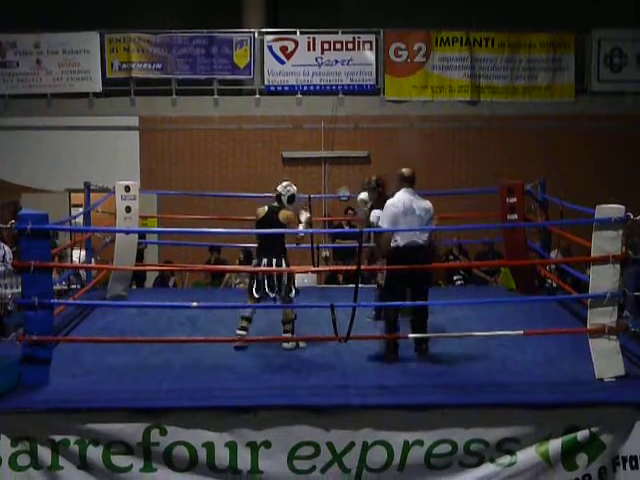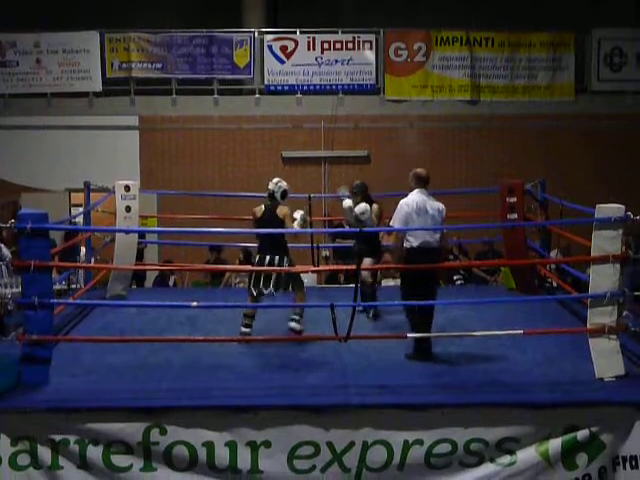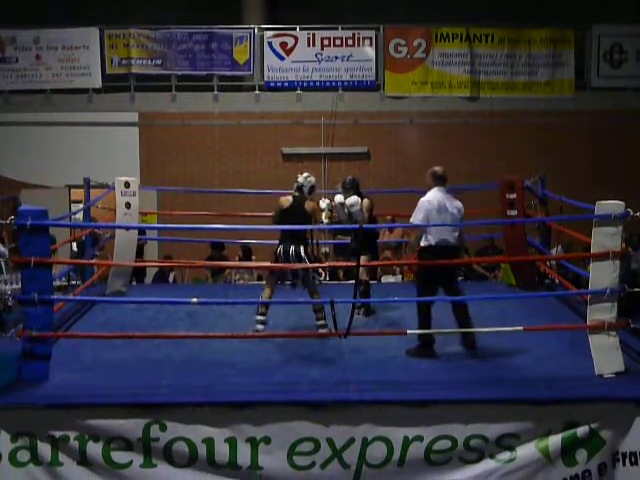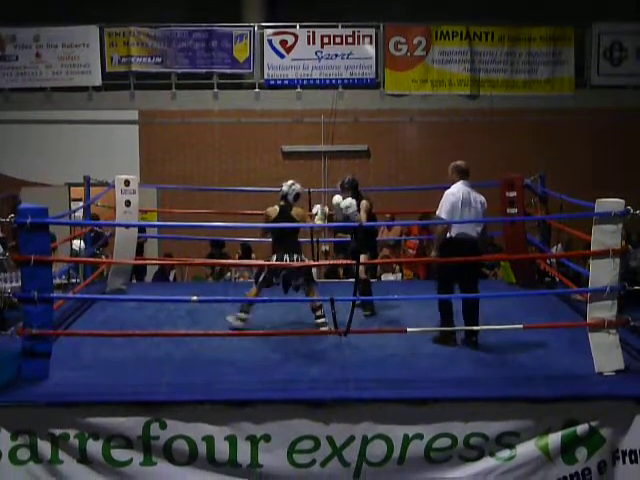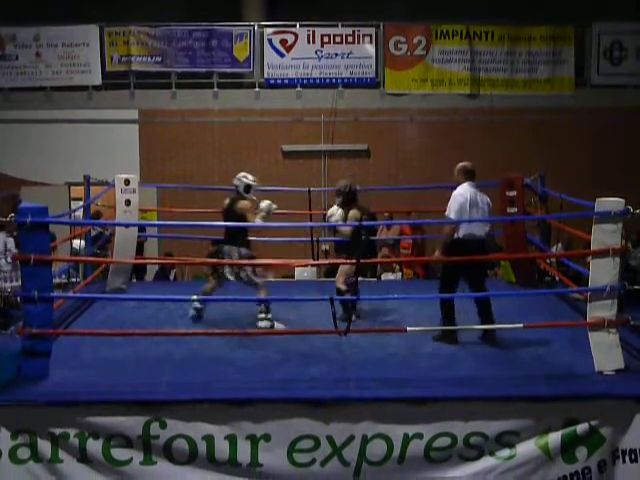
dt=0.5s
person 1, frame 1
left shoulder: (393, 203)
right shoulder: (426, 205)
left elbow: (386, 235)
right elbow: (432, 236)
left wrist: (383, 256)
right wrist: (431, 258)
left hip: (400, 254)
right hip: (422, 253)
left knee: (392, 301)
right knee: (420, 300)
left ankle: (391, 347)
right ankle: (421, 344)
person 1, frame 2
left shoulder: (406, 203)
right shoulder: (439, 206)
left elbow: (399, 236)
right elbow: (442, 237)
left wrist: (398, 258)
right wrist: (440, 257)
left hip: (414, 254)
right hip: (433, 255)
left knee: (410, 302)
right knee: (427, 301)
left ankle: (422, 346)
right ankle: (425, 342)
person 1, frame 3
left shoulder: (426, 201)
right shoulder: (456, 203)
left elbow: (418, 233)
right elbow: (460, 233)
right wrist: (458, 254)
left hip: (431, 253)
right hip: (451, 252)
left knee: (425, 300)
right knee: (456, 295)
left ankle: (425, 345)
right ankle: (468, 337)
person 1, frame 4
left shoulder: (451, 193)
right shoulder: (479, 198)
left elbow: (443, 225)
right elbow: (482, 227)
left wrist: (435, 248)
left hip: (453, 245)
right hip: (472, 246)
left knee: (445, 290)
right knee: (471, 291)
left ankle: (448, 333)
right ankle: (472, 335)
person 1, frame 5
left shoulder: (459, 193)
right shoulder: (484, 198)
left elbow: (452, 225)
right elbow: (487, 226)
left wrist: (440, 249)
left hip: (460, 245)
right hip: (479, 246)
left knee: (447, 289)
right knee: (479, 288)
left ankle: (449, 332)
right ankle: (489, 331)
person 2, frame 1
left shoulder: (260, 212)
right shoulder: (288, 215)
right elbow: (298, 238)
right wrist: (304, 222)
left hip: (260, 260)
right hip: (278, 261)
left knee: (253, 300)
right knee: (286, 300)
left ankle: (241, 337)
right ankle: (288, 339)
person 2, frame 2
left shoulder: (257, 211)
right shoulder: (285, 211)
right wrist: (300, 220)
left hip: (262, 258)
right hip: (281, 258)
left knee: (254, 296)
right knee: (299, 289)
left ankle: (245, 332)
right ankle: (296, 322)
person 2, frame 3
left shoulder: (282, 201)
right shoulder: (312, 206)
left elbow: (275, 222)
right wrist: (326, 210)
left hip: (283, 249)
right hip: (301, 250)
left knee: (270, 285)
right knee: (313, 289)
left ankle: (260, 323)
right ankle: (321, 326)
person 2, frame 4
left shoulder: (270, 212)
right shoulder: (299, 212)
left elbow: (264, 233)
left hip: (277, 256)
right hip: (295, 256)
left knee: (257, 286)
right knee: (311, 289)
left ankle: (240, 319)
right ankle: (322, 323)
person 2, frame 5
left shoulder: (228, 202)
right shoulder: (245, 205)
right elbow: (256, 225)
right wrist: (263, 213)
left hip: (226, 247)
right hip: (239, 249)
left knee: (215, 280)
right knee: (260, 284)
left ankle: (197, 309)
right ankle: (265, 319)
person 3, frame 1
left shoulder: (387, 203)
right shoulder: (371, 204)
right elbow: (365, 221)
right wrist: (363, 207)
left knee: (381, 277)
left ankle: (378, 311)
person 3, frame 2
left shoulder: (374, 207)
right shoulder: (355, 207)
left elbow: (374, 227)
right elbow: (353, 225)
left wrist: (367, 218)
right wrist: (348, 212)
left hip: (372, 247)
right hip: (359, 245)
left knee: (366, 275)
right knee: (361, 277)
left ankle: (373, 308)
right ankle: (365, 305)
person 3, frame 3
left shoulder: (365, 202)
right shoulder: (349, 203)
left elbow: (364, 223)
right elbow: (346, 222)
left wrist: (357, 211)
right wrist: (339, 208)
left hip: (367, 242)
right hip: (356, 241)
left knee: (362, 274)
right knee: (360, 274)
left ankle: (366, 307)
right ankle: (364, 303)
person 3, frame 4
left shoulder: (364, 203)
right shoulder: (347, 204)
left elbow: (363, 224)
right elbow: (342, 222)
left wrist: (352, 213)
right wrist: (337, 209)
left hip: (367, 242)
right hip: (356, 241)
left knee: (361, 272)
right knee: (360, 273)
left ankle: (369, 306)
right ankle: (365, 301)
person 3, frame 5
left shoulder: (353, 212)
right shoulder: (348, 210)
left elbow: (347, 234)
left wrist: (336, 222)
left hip: (356, 252)
right hip: (353, 251)
left knee: (339, 282)
right knee: (350, 280)
left ankle: (349, 313)
right ankle: (352, 309)
